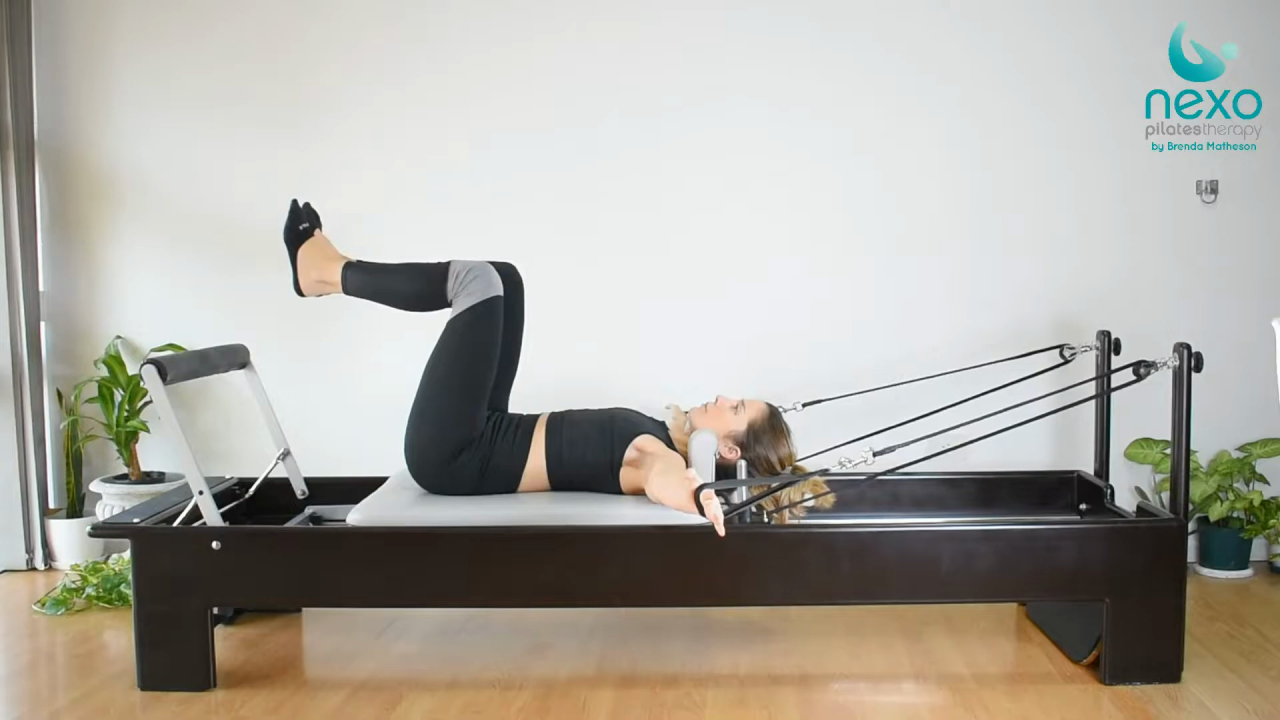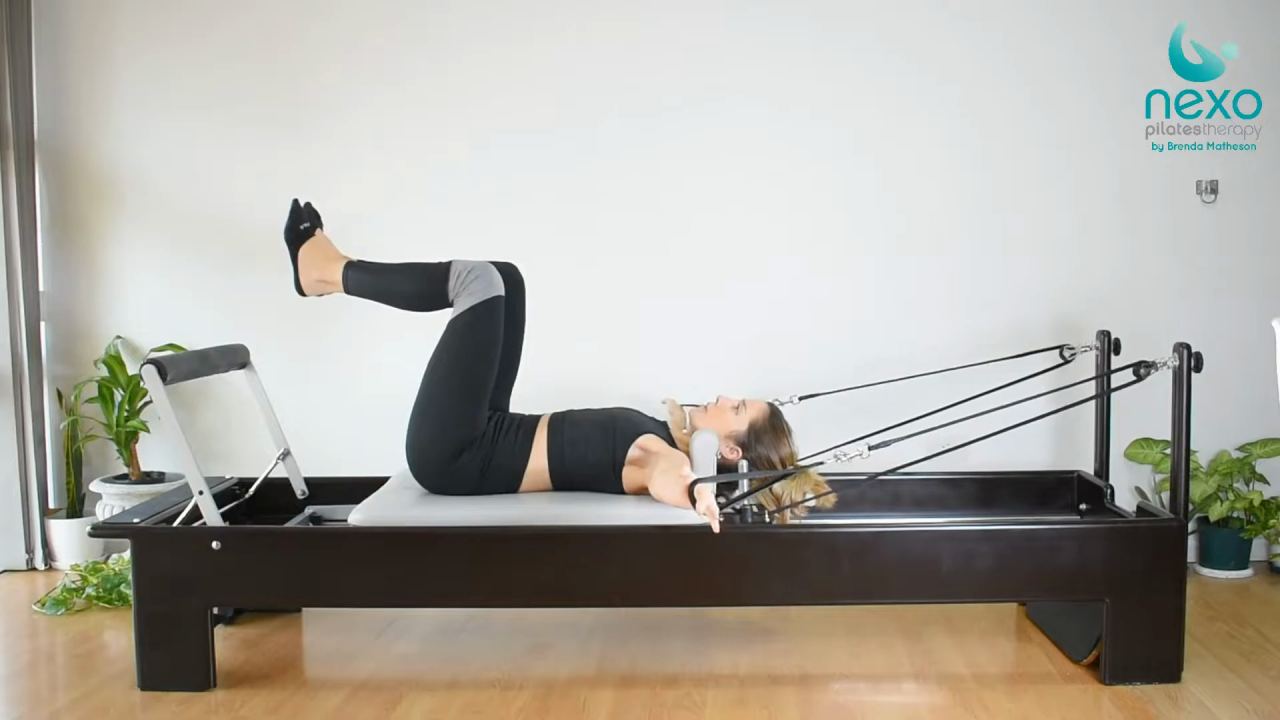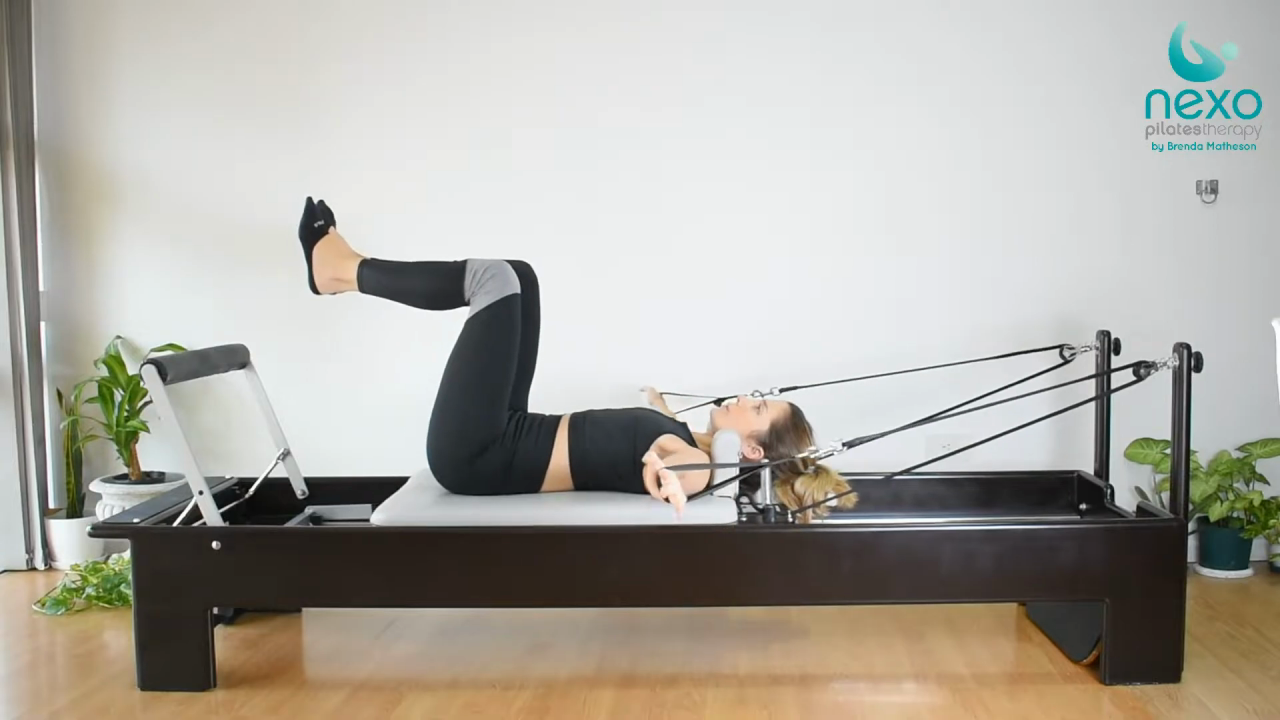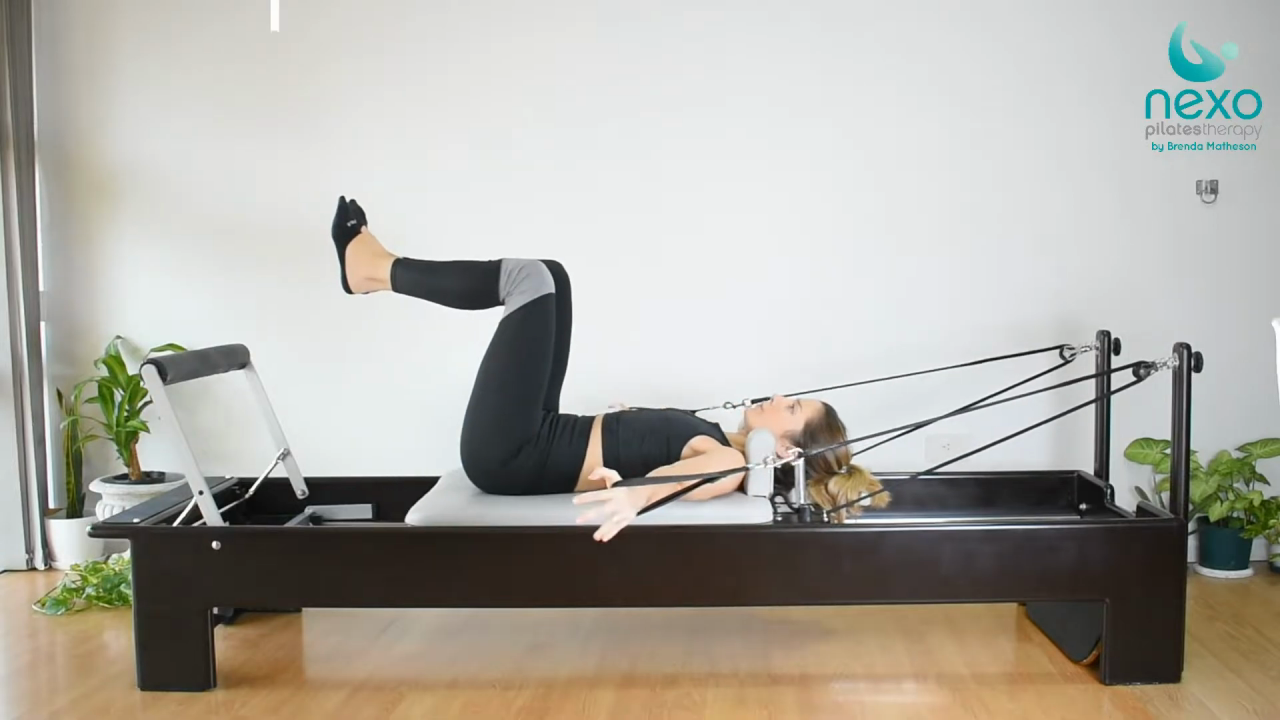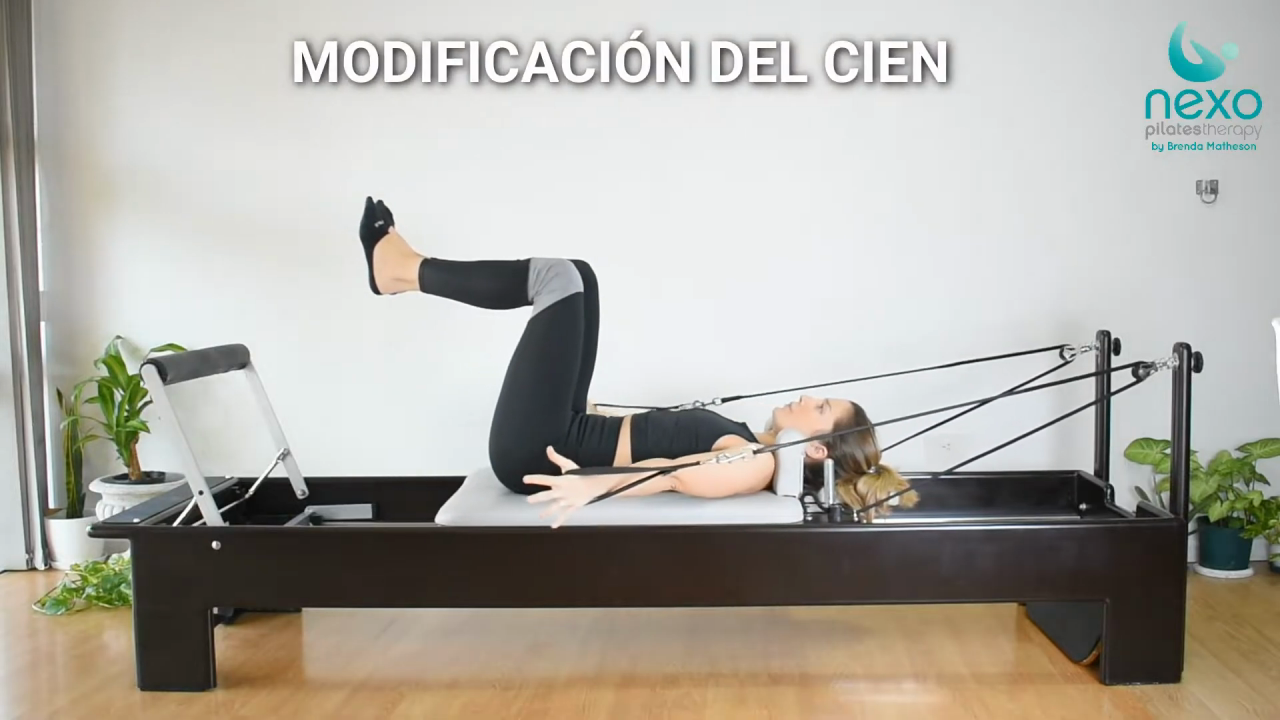
dt=0.4s
person 1, frame 1
left shoulder: (673, 463)
right shoulder: (671, 442)
left elbow: (663, 480)
left wrist: (696, 495)
right wrist: (679, 417)
left hip: (454, 458)
right hip: (488, 440)
left knee: (478, 280)
right knee: (499, 279)
left ankle: (331, 273)
right ankle: (335, 273)
person 1, frame 2
left shoulder: (676, 462)
right shoulder: (673, 445)
left elbow: (663, 481)
left wrist: (690, 491)
right wrist: (678, 414)
left hip: (456, 458)
right hip: (486, 442)
left knee: (479, 280)
right knee: (501, 279)
left ankle: (332, 272)
right ankle: (336, 273)
person 1, frame 3
left shoulder: (697, 465)
right shoulder: (693, 445)
left elbow: (671, 474)
left wrist: (662, 479)
right wrist: (662, 402)
left hip: (476, 459)
right hip: (508, 441)
left knee: (495, 279)
right knee: (514, 276)
left ankle: (346, 270)
right ankle: (350, 272)
person 1, frame 4
left shoulder: (730, 468)
right shoulder: (723, 445)
left elbow: (672, 478)
left wrist: (630, 494)
right wrist: (627, 411)
left hip: (509, 458)
right hip: (537, 446)
left knee: (529, 278)
right knee: (545, 276)
left ankle: (380, 270)
right ankle: (381, 271)
person 1, frame 5
left shoulder: (757, 466)
right shoulder: (749, 444)
left elbow: (674, 474)
left wrist: (591, 486)
right wrist: (604, 410)
left hip: (536, 454)
right hip: (566, 443)
left knee: (559, 278)
right knee: (573, 277)
left ankle: (407, 271)
right ankle: (409, 273)
